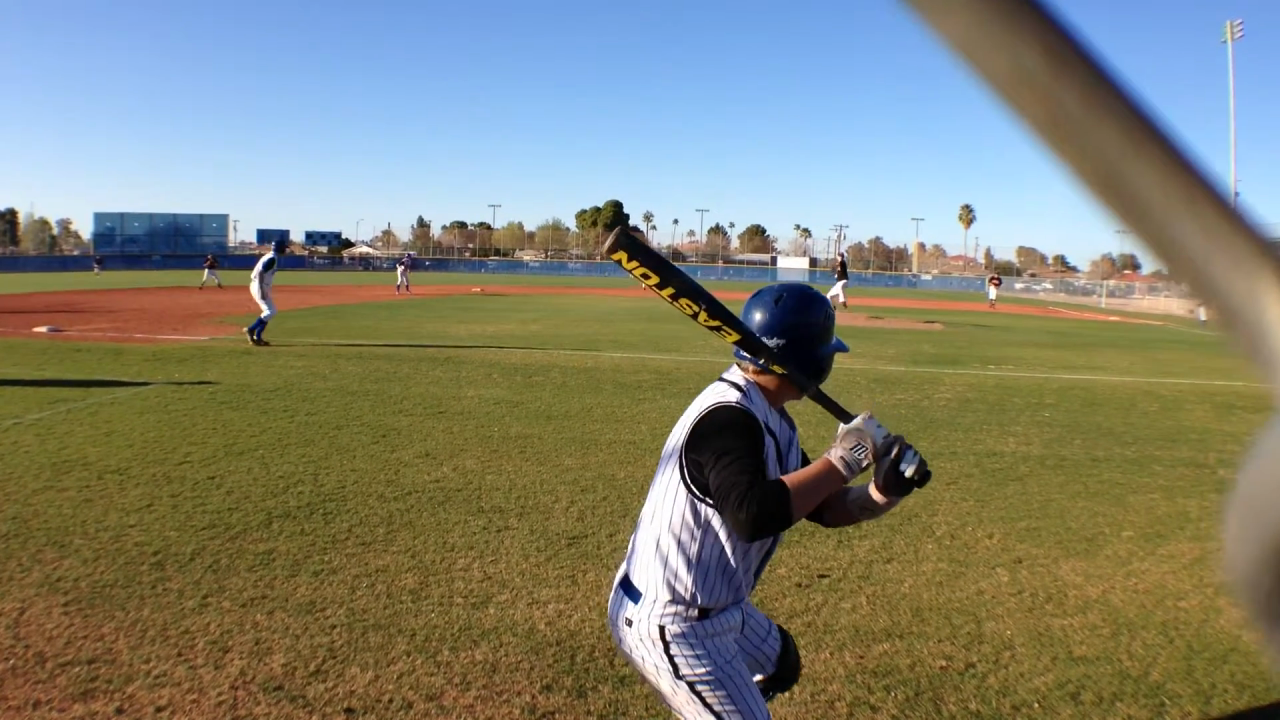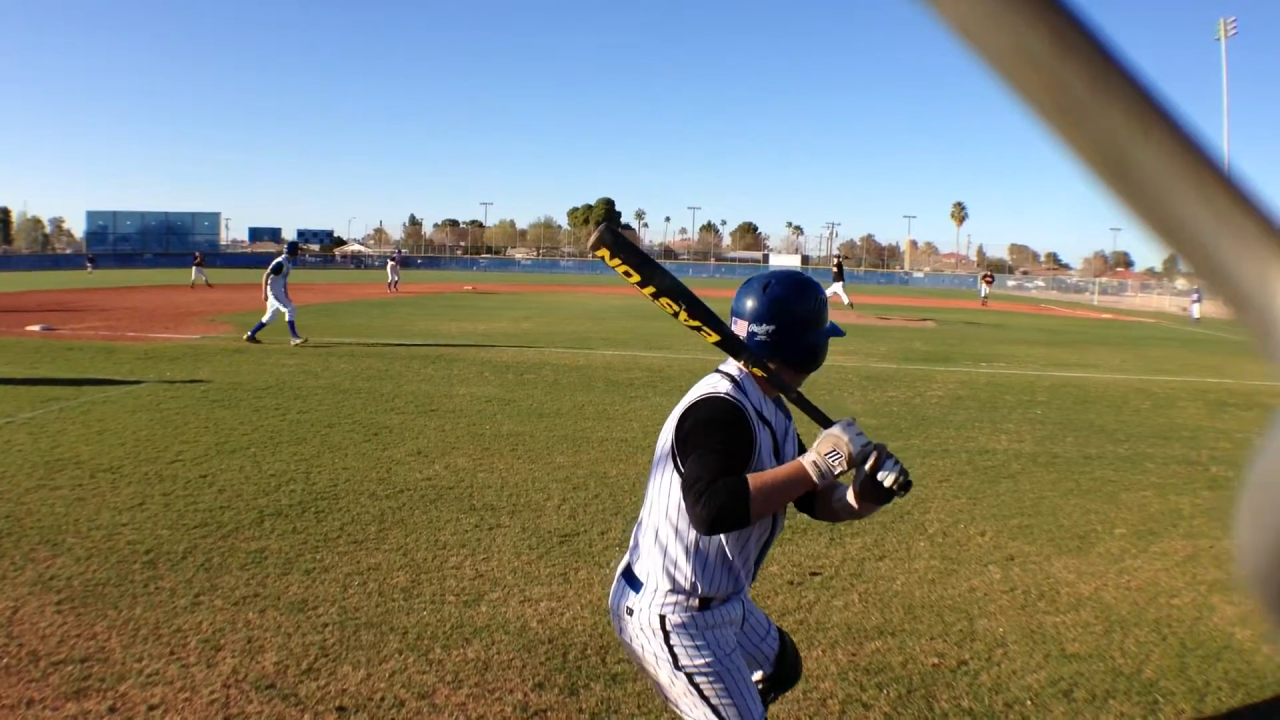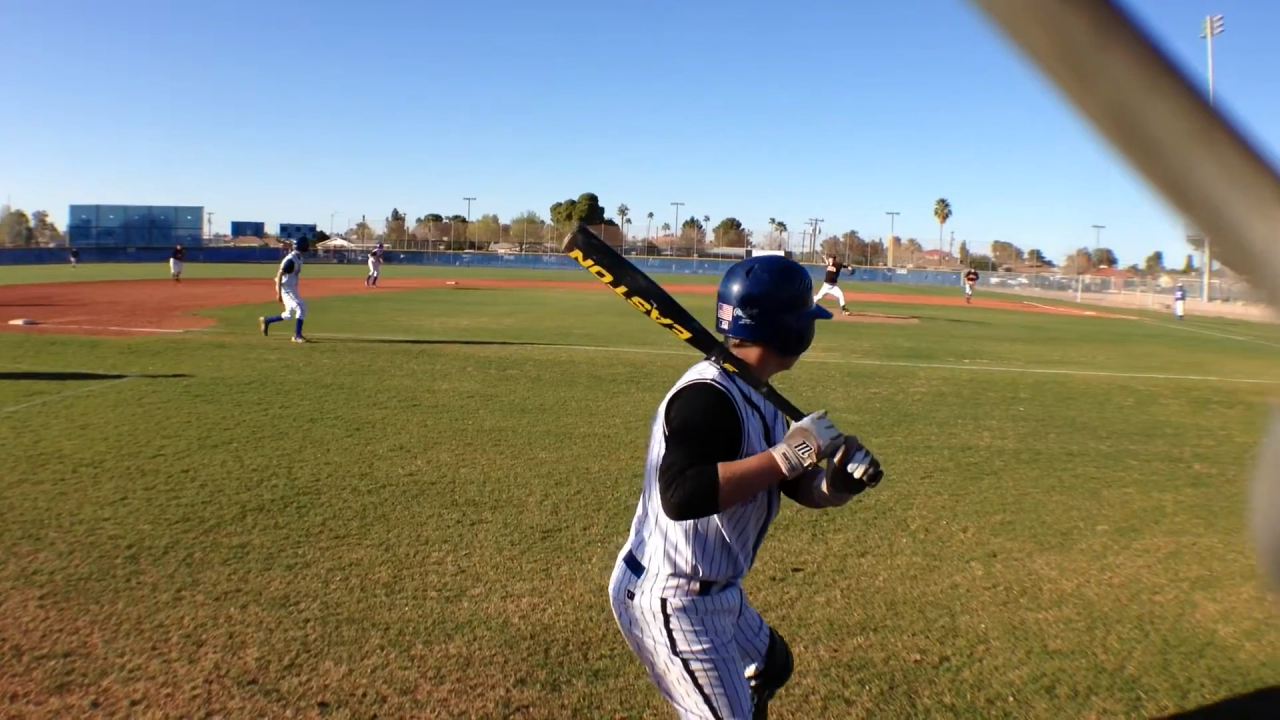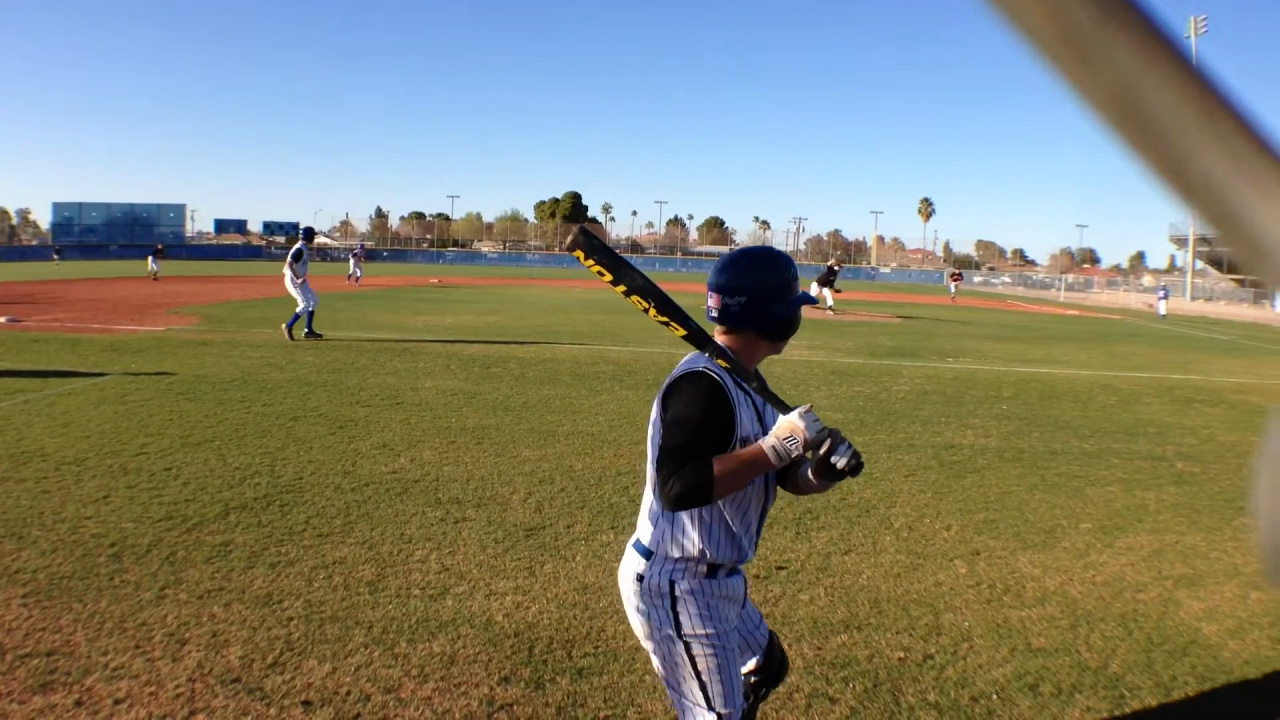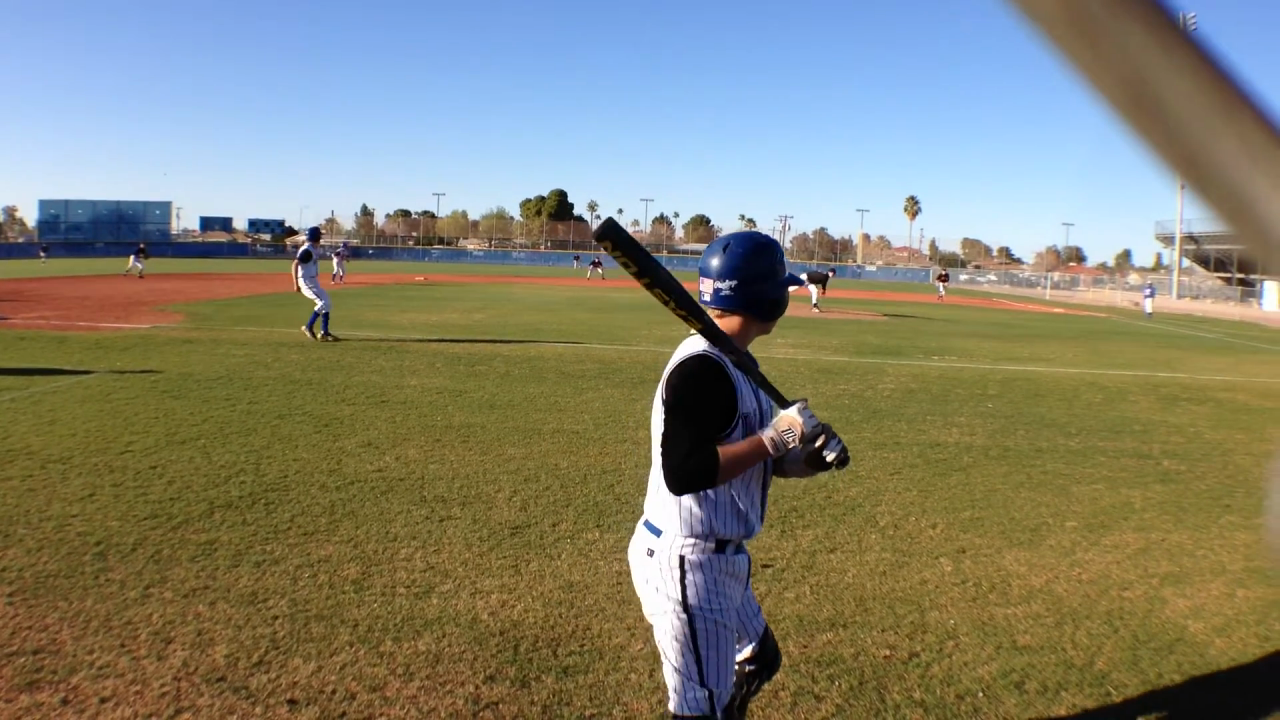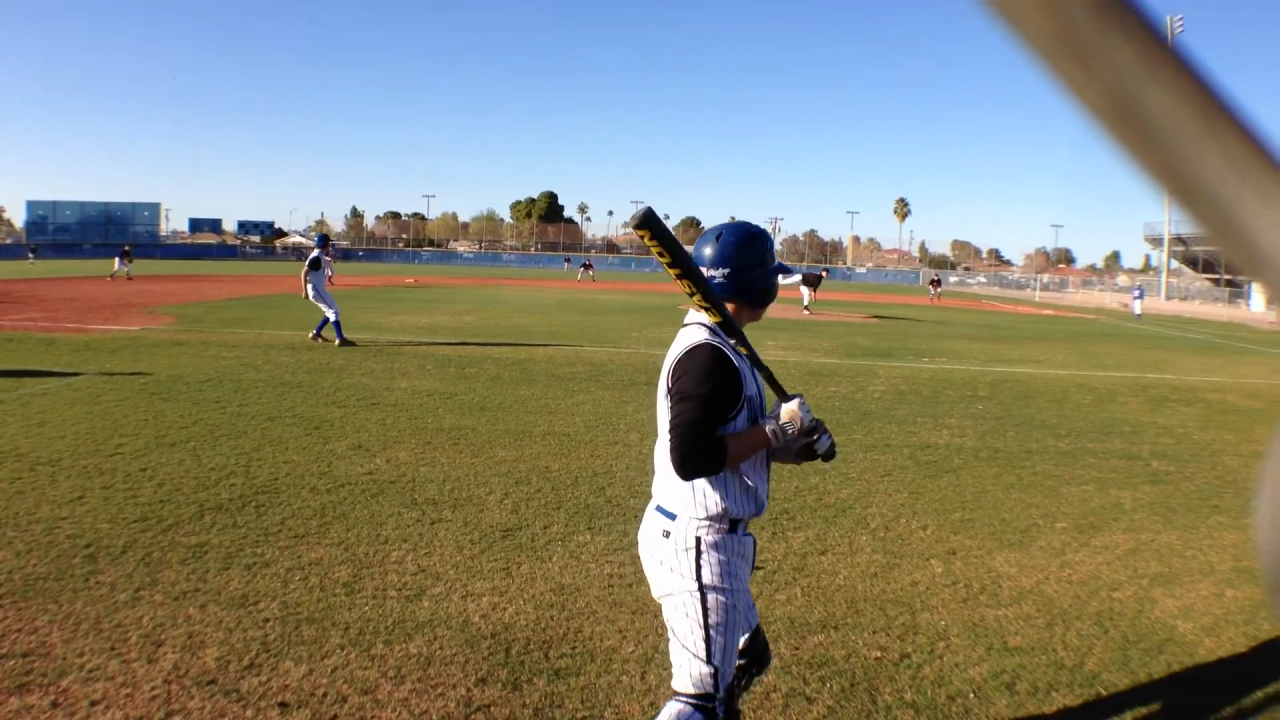
dt=0.4s
person 1, frame 1
left shoulder: (766, 416)
right shoulder: (727, 418)
left elbow: (822, 507)
right elbow: (752, 517)
left wrist: (882, 492)
right wrist: (844, 458)
left hip: (706, 607)
right hip: (670, 624)
left knee: (780, 665)
person 1, frame 2
left shoulder: (767, 407)
right shoulder: (718, 408)
left elbow: (813, 499)
right elbow: (711, 510)
left wrist: (862, 496)
right wrist: (818, 462)
left hip: (715, 600)
right hip: (672, 615)
left knee: (779, 668)
person 1, frame 3
left shoulder: (758, 393)
right shoulder: (707, 395)
left elbow: (802, 487)
right elbow: (681, 496)
left wrist: (839, 481)
right wrist: (787, 455)
left hip: (711, 591)
right hip: (672, 601)
left knee: (769, 668)
person 1, frame 4
left shoulder: (745, 381)
right shoulder: (702, 384)
left elbow: (789, 477)
right elbow: (678, 488)
left wrist: (824, 469)
right wrist: (776, 446)
left hip: (712, 580)
right hip: (679, 585)
left knee: (765, 668)
person 1, frame 5
left shoulder: (733, 362)
right shoulder: (703, 367)
left elbow: (760, 456)
right elbow: (682, 473)
left wrist: (810, 456)
right wrist: (775, 436)
left hip: (714, 559)
right hip: (686, 563)
left knee: (756, 661)
person 1, frame 6
left shoulder: (715, 345)
right shoulder: (707, 354)
right elbow: (690, 459)
left wrist: (795, 444)
right wrist: (775, 428)
left hip: (706, 540)
right hip: (697, 545)
left knee: (746, 659)
